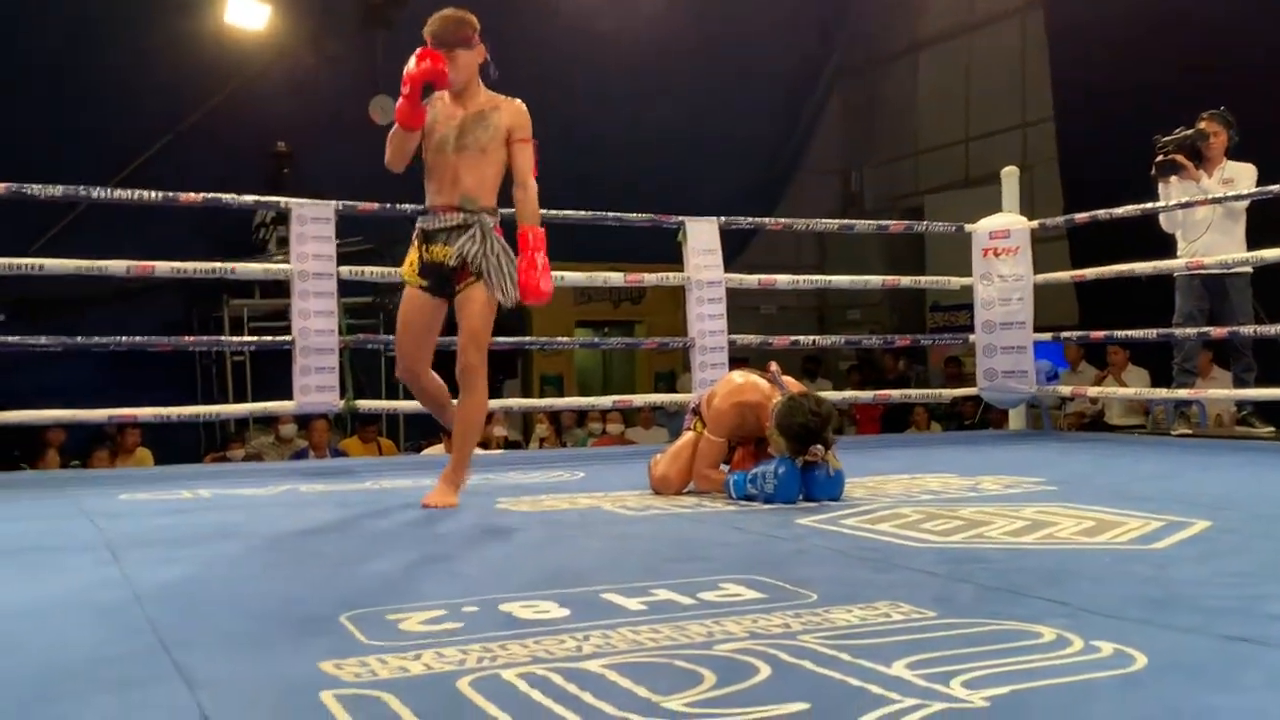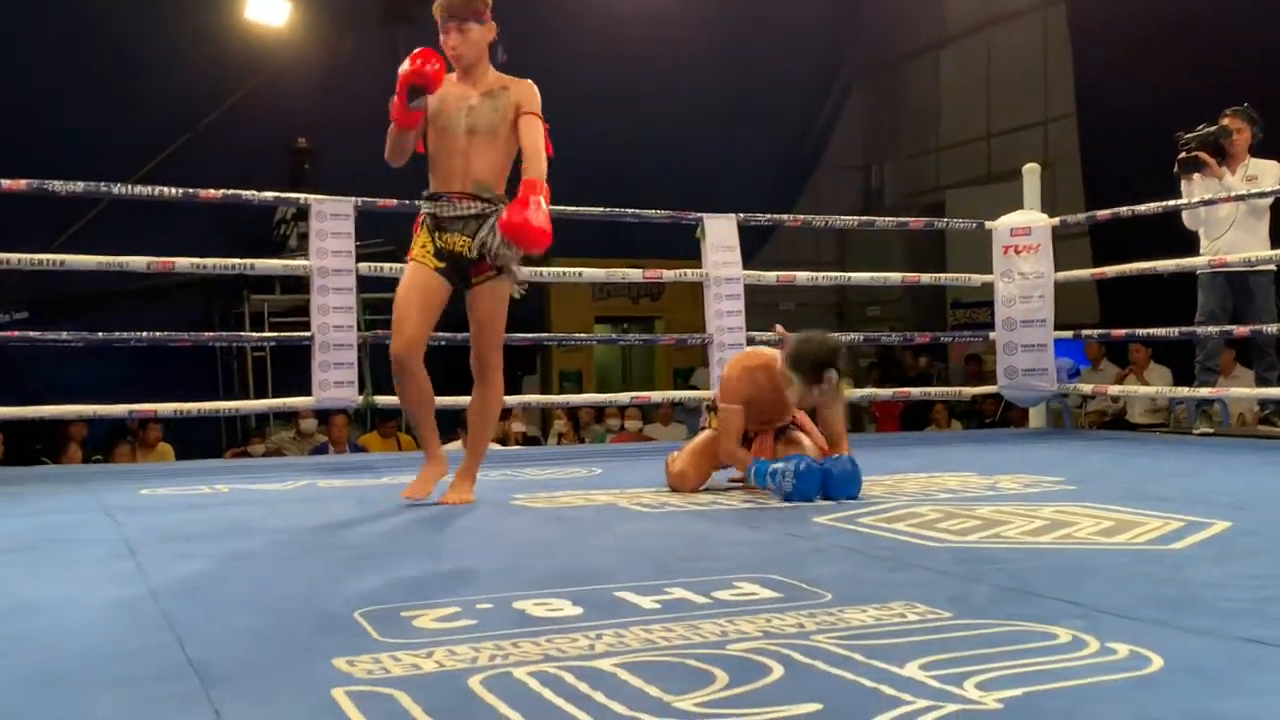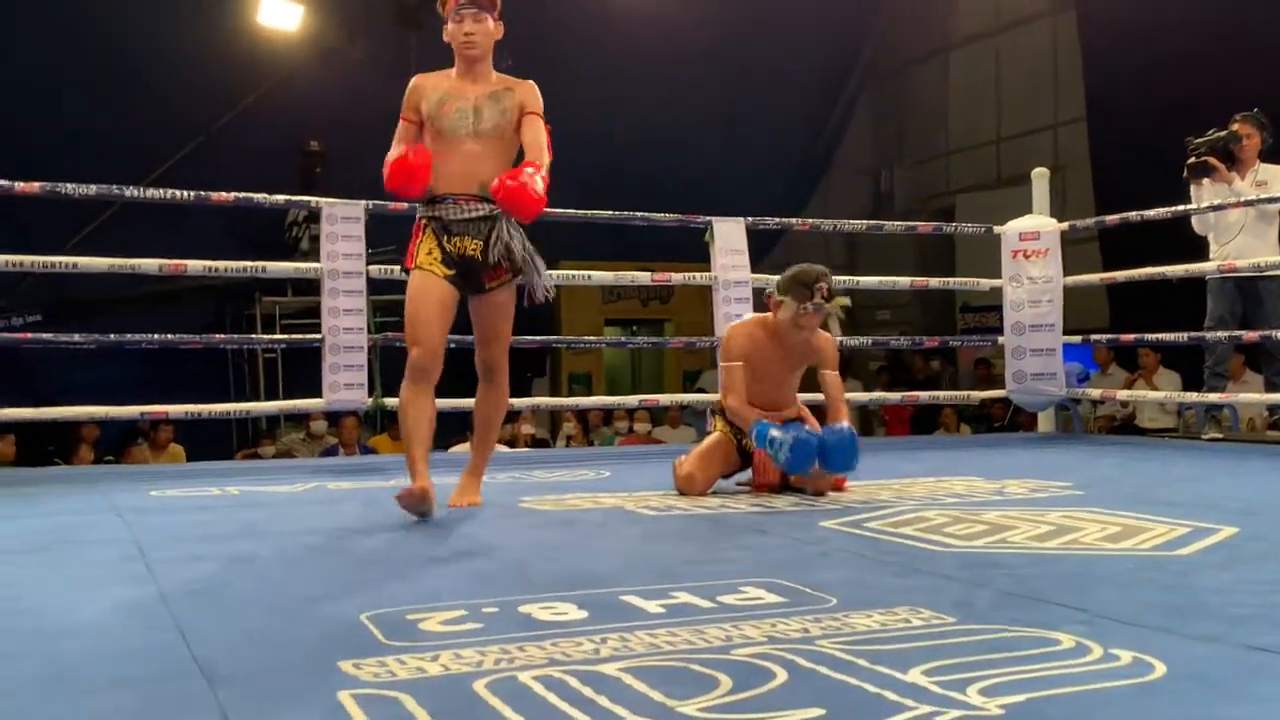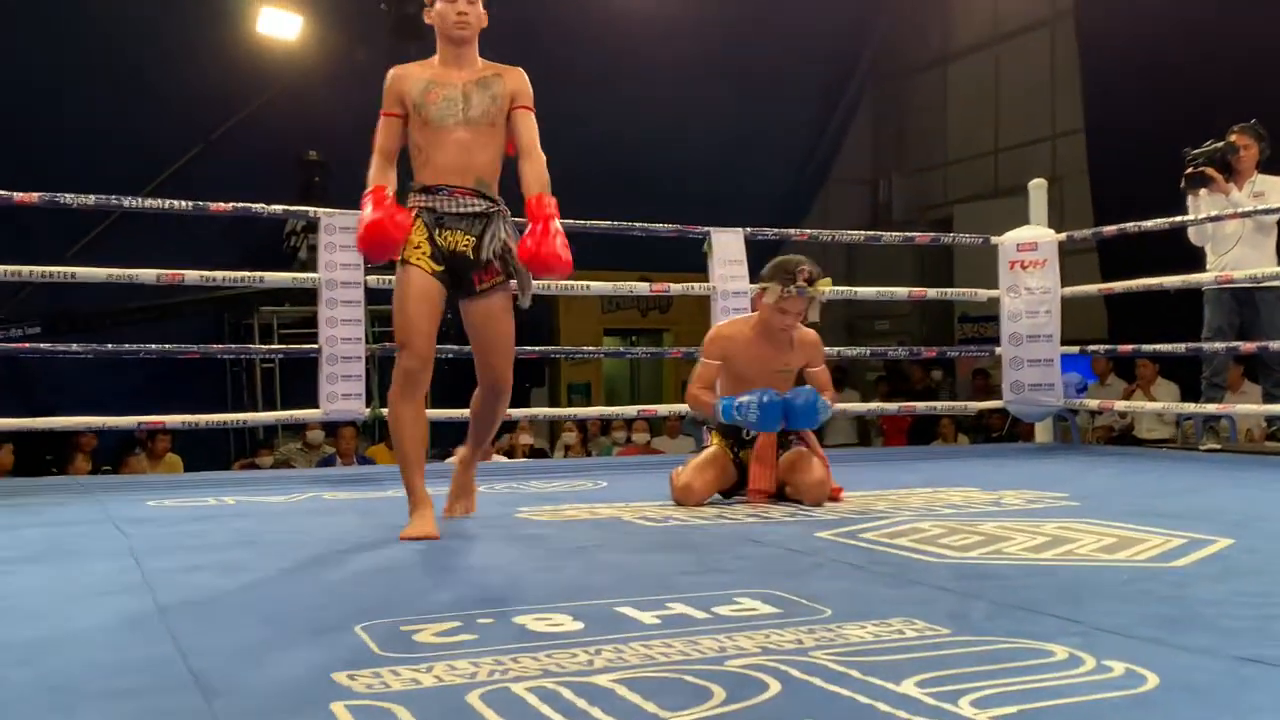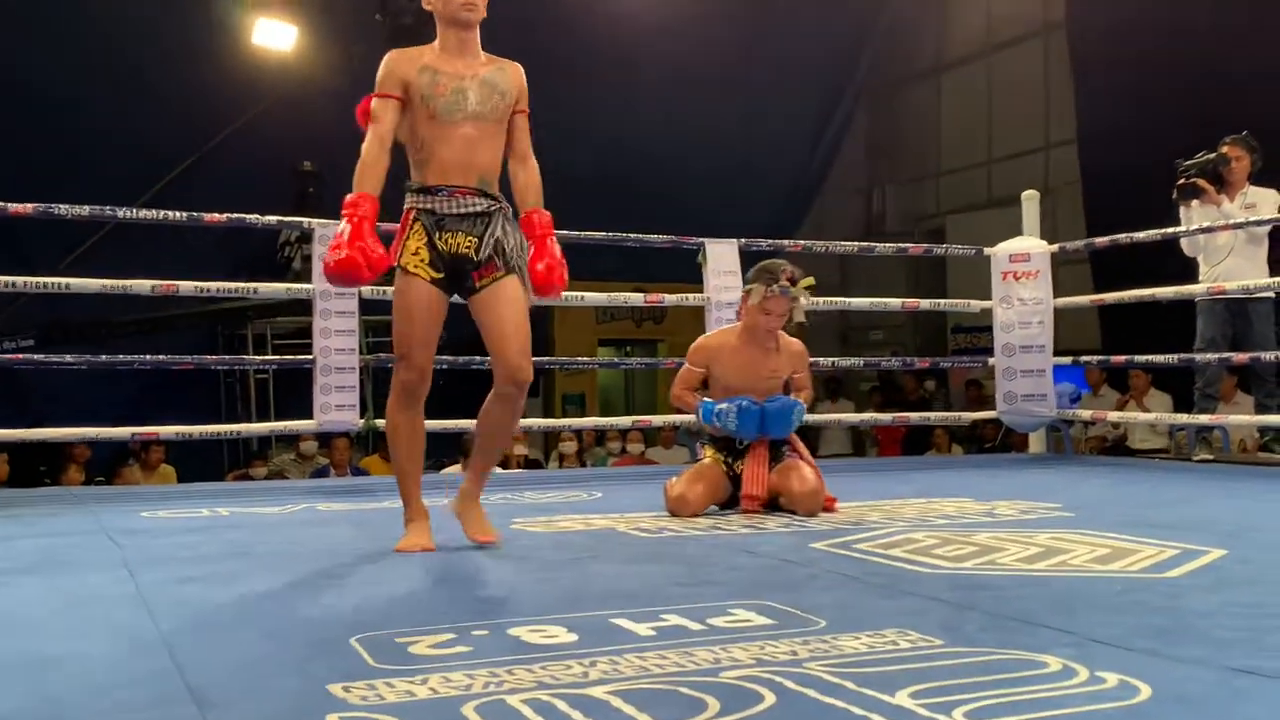
dt=0.2s
person 1, frame 1
left shoulder: (510, 112)
right shoulder: (428, 108)
left elbow: (525, 185)
right elbow: (395, 162)
left wrist: (532, 252)
right wrist: (413, 100)
left hip: (478, 238)
right hip: (428, 239)
left knee: (471, 364)
right knee: (410, 368)
left ankle: (452, 478)
right ankle: (462, 433)
person 1, frame 2
left shoulder: (519, 92)
right shoulder: (430, 90)
left elbow: (535, 155)
right elbow: (395, 157)
left wrist: (532, 203)
right wrist: (407, 103)
left hip: (489, 228)
right hip: (434, 227)
left knee: (486, 362)
right knee: (403, 351)
left ankle: (467, 475)
right ankle: (433, 456)
person 1, frame 3
left shoulder: (522, 93)
right shoulder: (423, 88)
left elbow: (538, 153)
right elbow: (396, 160)
left wrist: (531, 180)
right wrist: (398, 167)
left hip: (494, 231)
right hip: (436, 230)
left knee: (493, 366)
right knee: (423, 359)
left ankle: (473, 475)
right ankle: (421, 479)
person 1, frame 4
left shoulder: (511, 81)
right shoulder: (403, 79)
left elbow: (531, 154)
right elbow: (383, 158)
left wrist: (545, 221)
right wrist: (376, 207)
left hip: (487, 228)
right hip: (424, 226)
left knee: (497, 378)
right knee: (413, 366)
left ankle: (468, 461)
right ankle: (420, 505)
person 1, frame 5
left shoulder: (510, 75)
right shoulder: (402, 65)
left elbow: (523, 161)
right elbow: (377, 146)
left wrist: (541, 235)
right wrist: (357, 221)
left hip: (491, 227)
right hip: (426, 225)
left knee: (517, 374)
right knee: (412, 378)
left ankle: (472, 490)
right ankle: (416, 516)
person 2, frame 1
left shoulder: (1244, 171)
right shoulder: (1180, 177)
left elbow: (1236, 204)
right elbow: (1170, 225)
left wrist: (1198, 179)
right wrist: (1164, 184)
left hip: (1233, 270)
right hip: (1191, 271)
left knee: (1241, 341)
right knee: (1186, 343)
left ankle: (1246, 410)
right ankle: (1182, 413)
person 2, frame 2
right shoulder: (1204, 174)
right elbow: (1192, 223)
left wrist: (1221, 176)
right wrist: (1187, 181)
right hip: (1214, 269)
right knee: (1208, 341)
right ankle: (1203, 411)
person 2, frame 3
right shoulder: (1212, 179)
right elbow: (1202, 228)
left wrist: (1230, 181)
right wrist: (1197, 186)
right hip: (1223, 273)
right knee: (1217, 347)
right ankle: (1212, 417)
person 2, frame 4
right shoulder: (1209, 191)
right elbow: (1199, 239)
left wrist: (1228, 191)
right wrist: (1194, 197)
right hip: (1220, 285)
right knee: (1215, 358)
right ankle: (1209, 428)
person 2, frame 5
right shoulder: (1202, 204)
right elbow: (1191, 249)
left wrist: (1220, 203)
right wrist: (1186, 209)
right hip: (1213, 297)
right knee: (1207, 370)
right ankle: (1202, 439)
person 3, frame 1
left shoulder: (806, 405)
right shoulder: (730, 405)
right elbow: (702, 475)
right hip: (707, 423)
right knee: (665, 482)
right ankle: (660, 460)
person 3, frame 2
left shoulder: (821, 381)
right shoulder: (742, 370)
left elbow: (838, 439)
right elbow: (728, 447)
left hip: (780, 429)
right hip: (727, 423)
right knee: (681, 478)
right ankle: (677, 457)
person 3, frame 3
left shoulder: (822, 344)
right shoulder: (741, 334)
left elbow: (837, 403)
right elbow: (734, 404)
left wrist: (842, 433)
right wrist: (770, 437)
left hip: (788, 422)
right hip: (737, 423)
left knee: (820, 481)
right knee: (689, 480)
left ankle: (776, 476)
person 3, frame 4
left shoulder: (809, 342)
right shoulder: (725, 335)
left elbow: (826, 393)
right elbow: (695, 394)
left wrist: (817, 406)
right wrist: (733, 409)
left hip: (782, 437)
right hip: (731, 437)
left knee: (817, 489)
right knee: (686, 492)
left ankle: (772, 485)
right ankle: (733, 477)
person 3, frame 5
left shoulder: (794, 350)
right shoulder: (711, 345)
left elbow: (804, 391)
right elbow: (678, 393)
left wrist: (797, 408)
right wrist: (713, 412)
left hip: (773, 449)
right hip: (723, 449)
left knee: (811, 500)
right knee: (680, 502)
left ankle: (765, 496)
right ankle: (725, 490)
